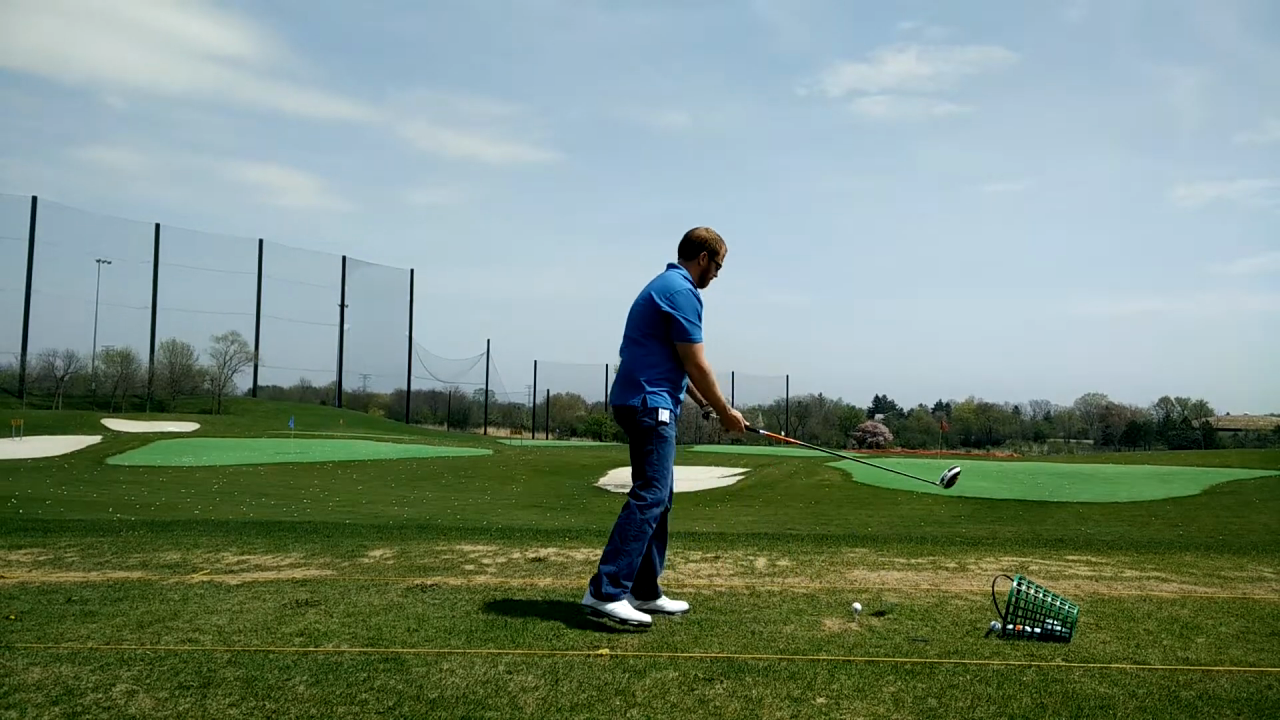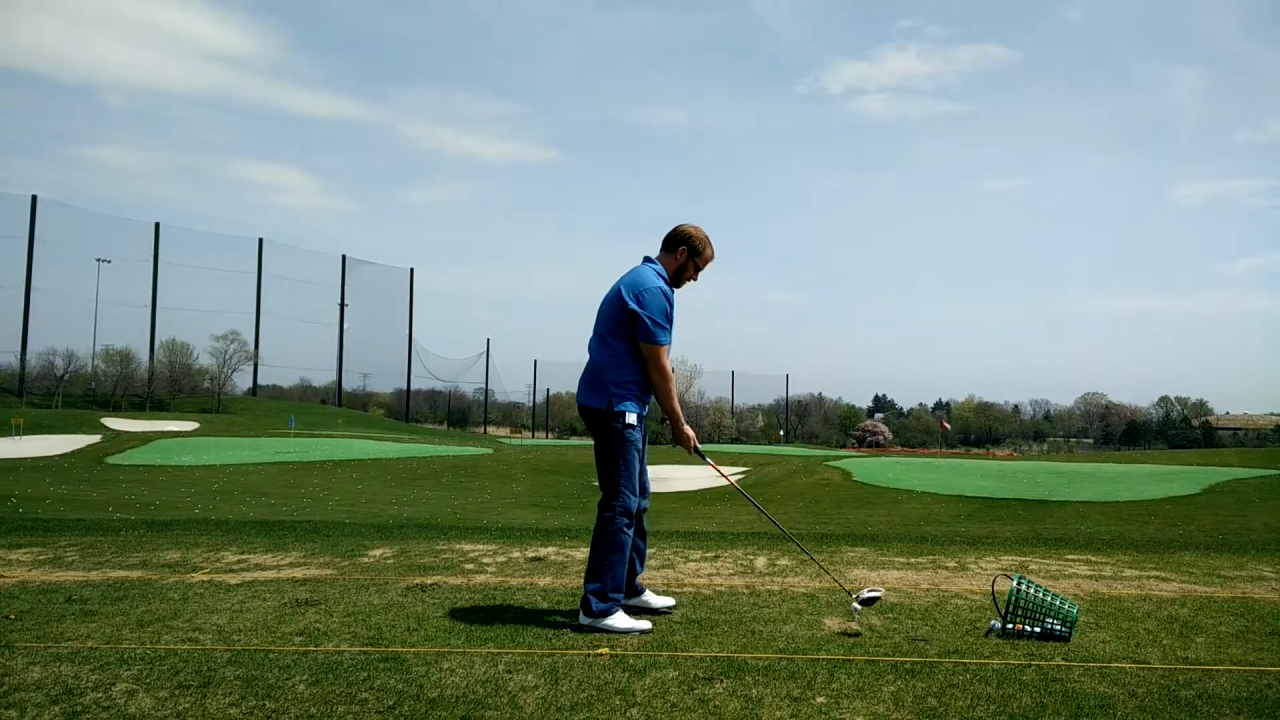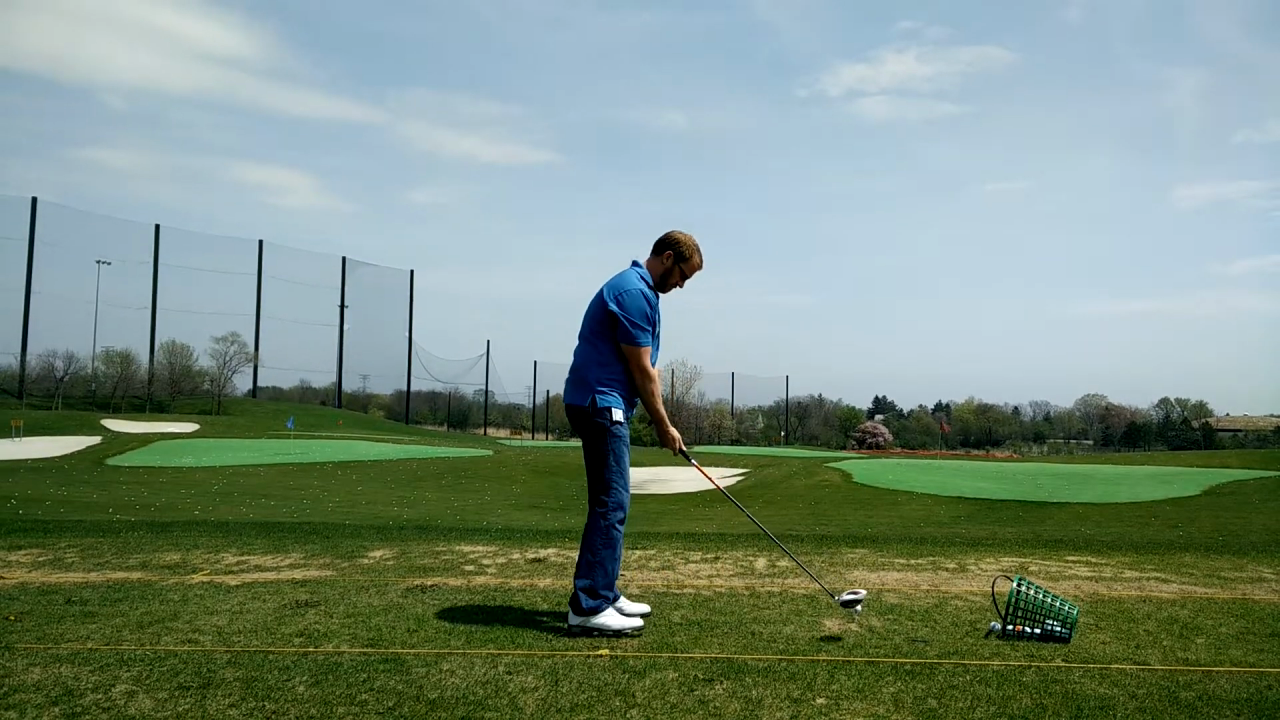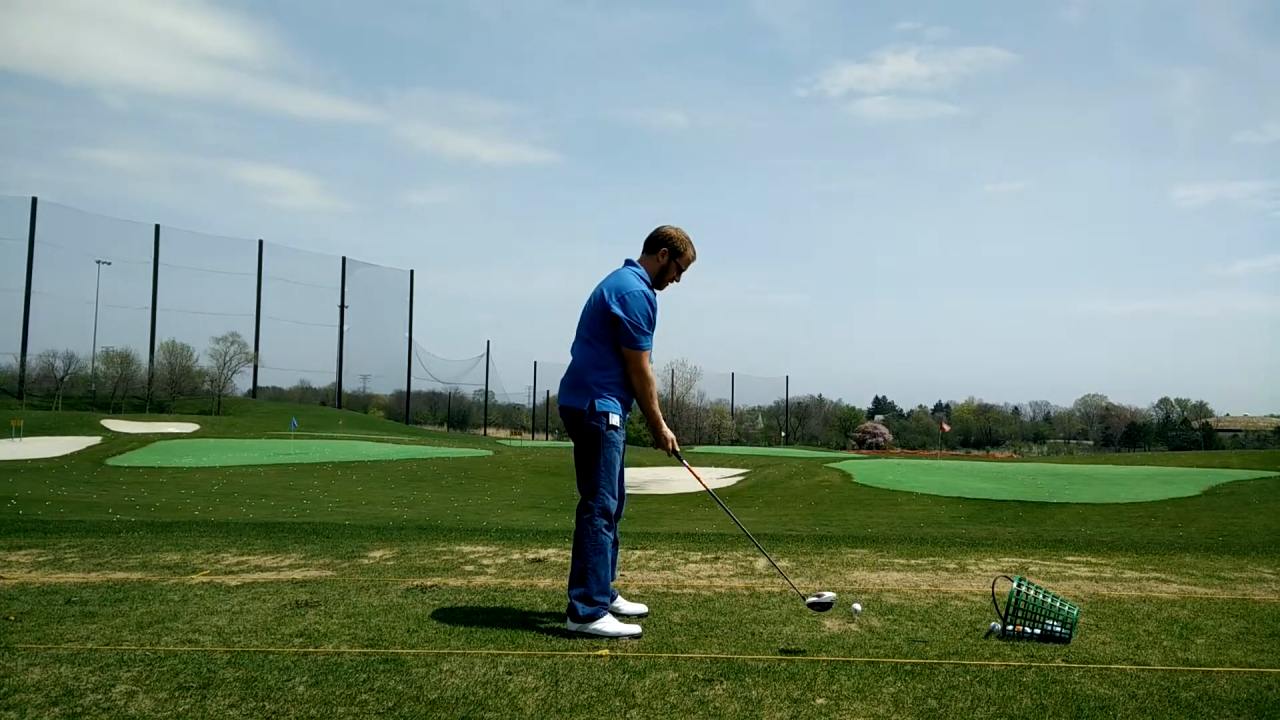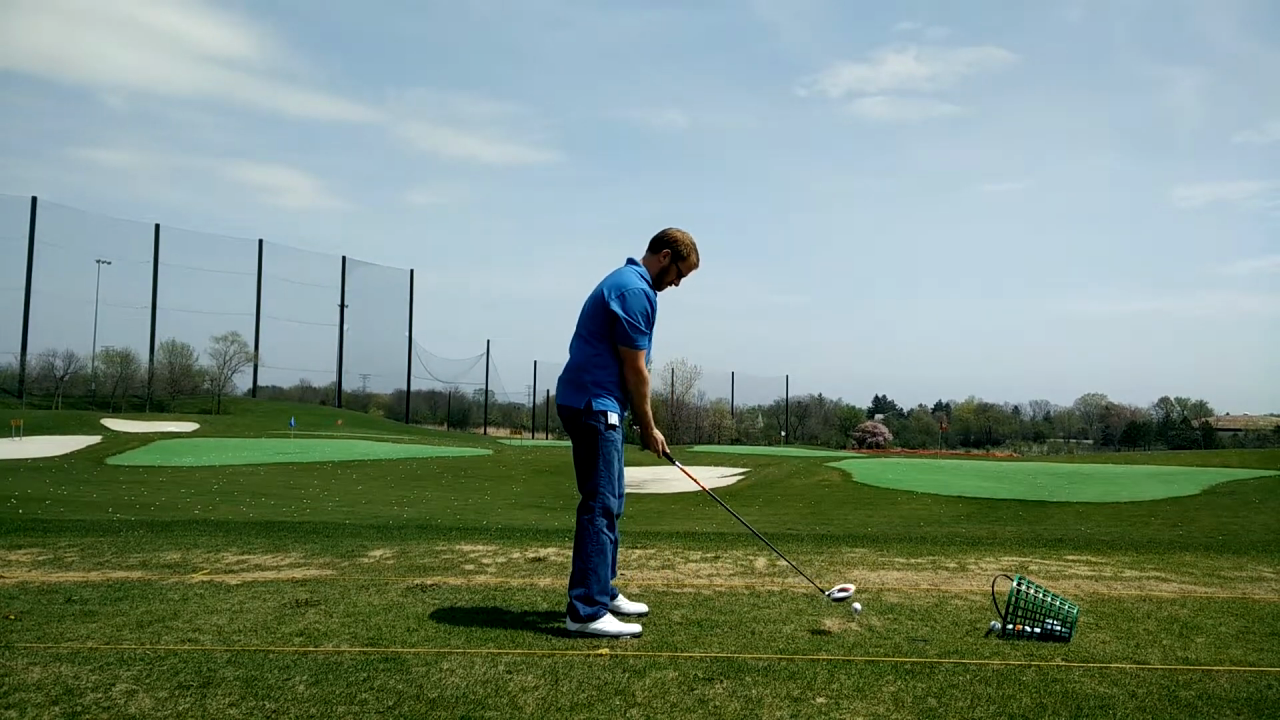
dt=0.5s
person 1, frame 1
left shoulder: (666, 286)
right shoulder: (681, 291)
right elbow: (696, 365)
left wrist: (709, 405)
right wrist: (724, 410)
left hip: (646, 403)
right hip: (649, 405)
left knee: (657, 499)
right knee: (648, 497)
left ankle: (643, 590)
right ankle: (606, 590)
person 1, frame 2
left shoulder: (642, 280)
right shoulder: (653, 288)
right elbow: (658, 369)
left wrist: (674, 420)
right wrist: (679, 425)
left hip: (616, 404)
right hip: (616, 407)
left knee: (633, 500)
right knee: (620, 504)
left ankle: (627, 587)
right ankle: (599, 606)
person 1, frame 3
left shoulder: (634, 287)
right shoulder: (635, 291)
left elbow: (645, 366)
right elbow: (640, 369)
left wrist: (661, 421)
right wrist: (664, 425)
left hip: (604, 404)
right hip: (600, 404)
left knee: (614, 501)
right knee: (610, 502)
left ankle: (604, 592)
right ankle: (588, 605)
person 1, frame 4
left shoulder: (623, 282)
right shoulder: (636, 292)
left elbow: (630, 368)
right elbow: (639, 372)
left wrist: (654, 420)
right wrist: (658, 426)
left hip: (595, 405)
right hip: (596, 408)
left knee: (610, 503)
right knee: (599, 506)
left ankle: (601, 593)
right ankle: (586, 611)
person 1, frame 5
left shoulder: (624, 280)
right shoulder: (636, 290)
right elbow: (635, 371)
left wrist: (642, 422)
right wrist: (649, 427)
left hip: (590, 402)
right hip: (593, 405)
left knee: (610, 500)
right knee: (599, 504)
left ankle: (602, 591)
right ankle: (586, 611)
